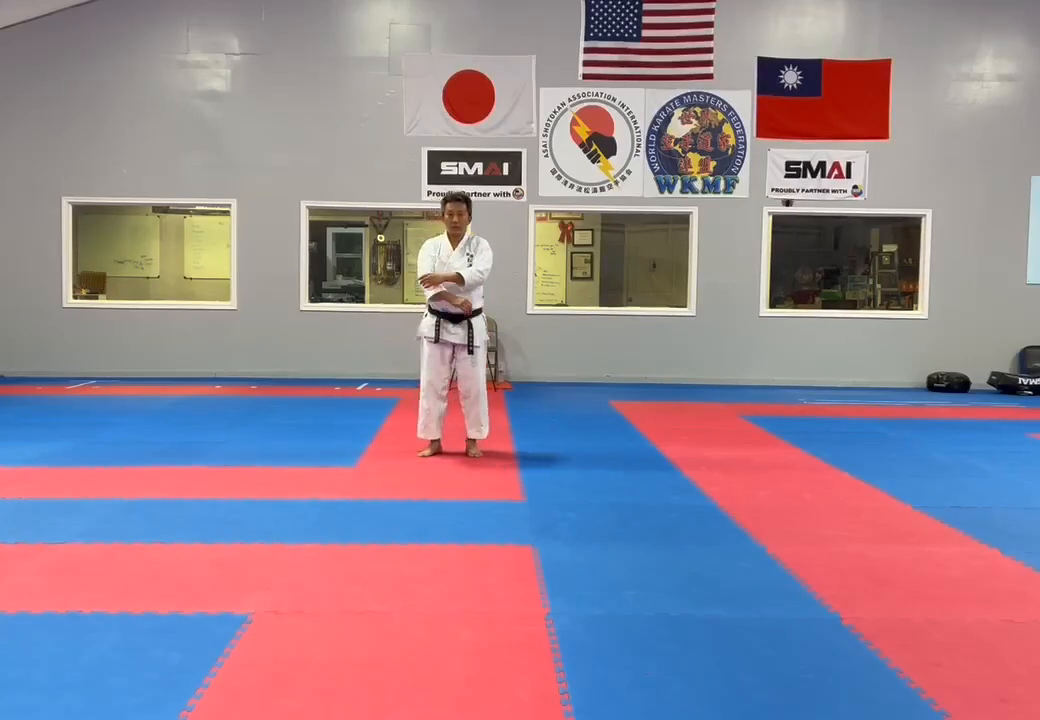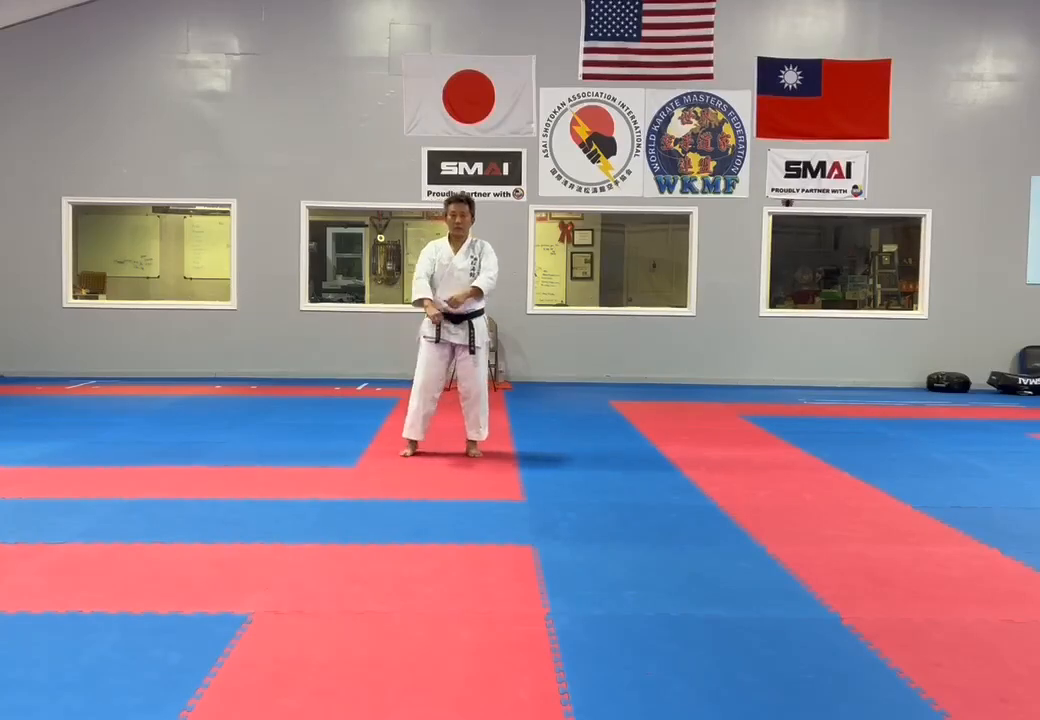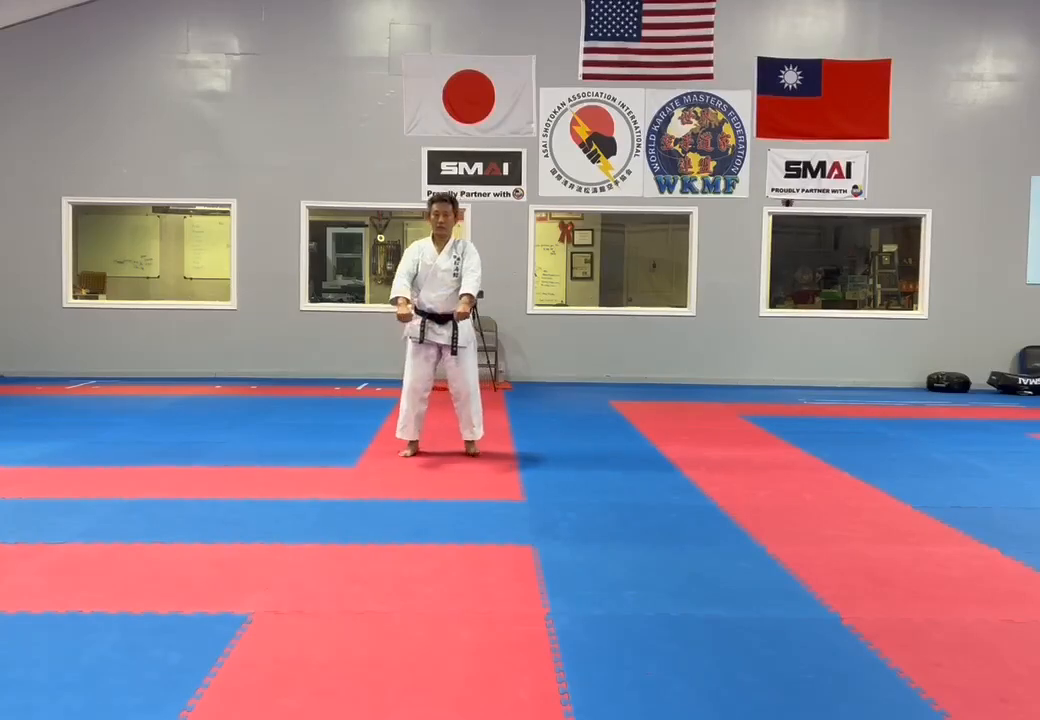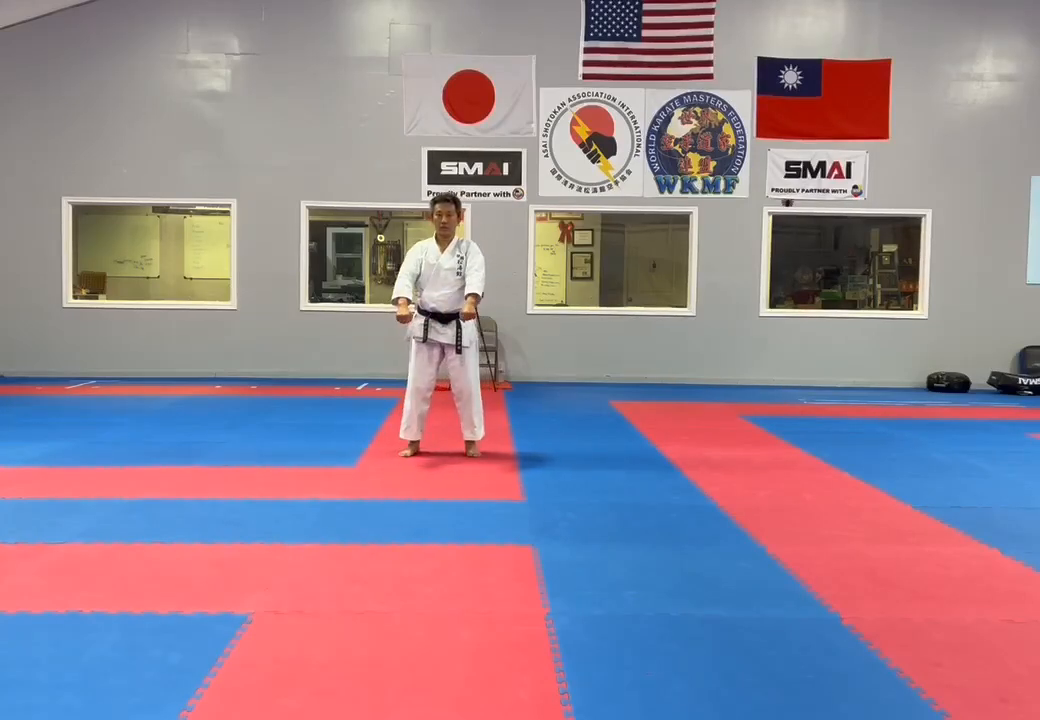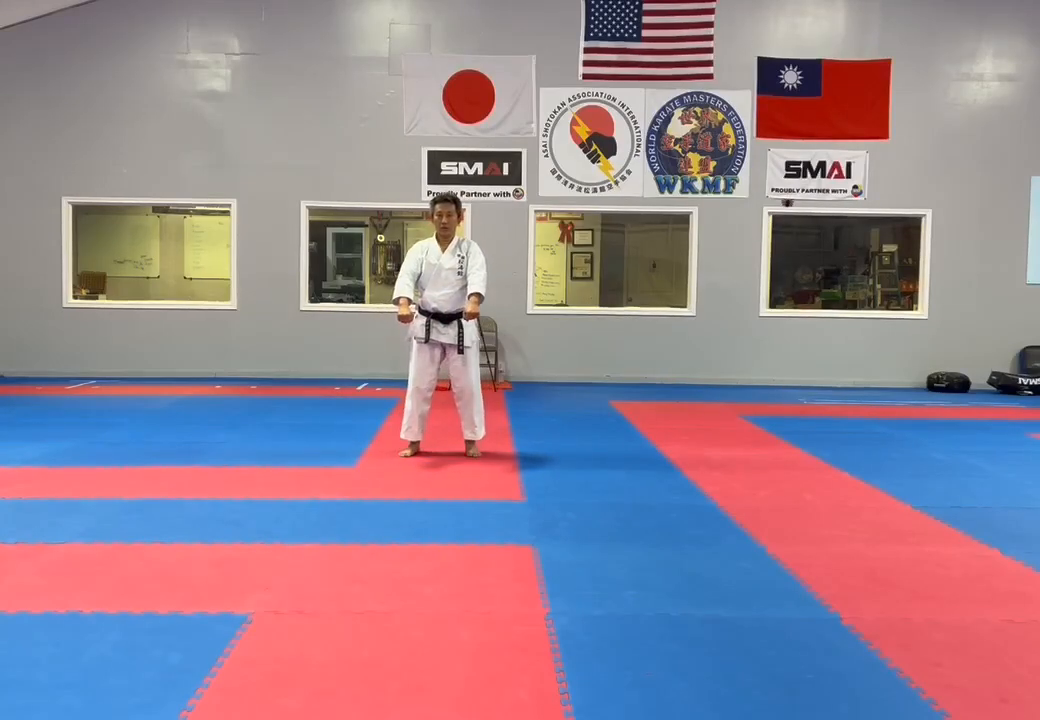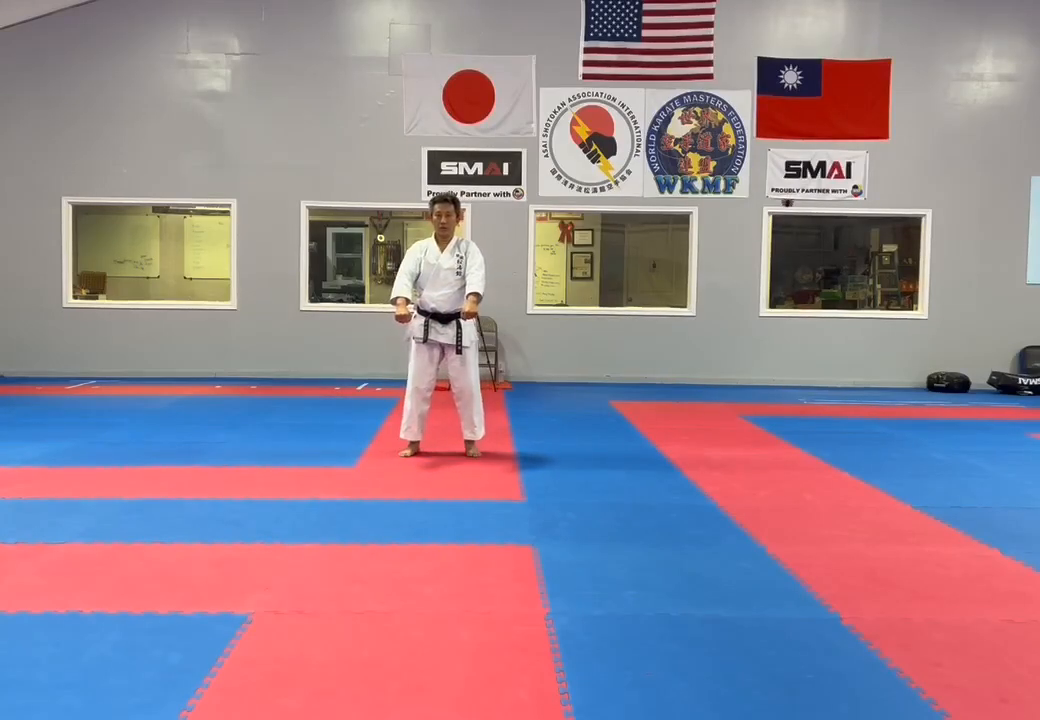
dt=0.4s
person 1, frame 1
left shoulder: (480, 245)
right shoulder: (431, 246)
left elbow: (478, 273)
right elbow: (426, 279)
left wrist: (444, 277)
right wrist: (454, 300)
left hip: (470, 326)
right hip: (437, 324)
left knee: (473, 385)
right knee: (433, 384)
left ankle: (473, 440)
right ankle: (434, 440)
person 1, frame 2
left shoulder: (483, 249)
right shoulder: (432, 249)
left elbow: (488, 277)
right elbow: (421, 279)
left wrist: (466, 294)
right wrist: (429, 306)
left hip: (471, 326)
right hip: (437, 326)
left knee: (474, 386)
right knee: (426, 384)
left ankle: (472, 440)
right ankle: (413, 439)
person 1, frame 3
left shoulder: (466, 249)
right shoulder: (416, 249)
left elbow: (472, 279)
right elbow: (403, 278)
left wrist: (465, 304)
right wrist: (402, 304)
left hip: (457, 326)
right hip: (423, 326)
left knee: (465, 385)
right knee: (415, 385)
left ankle: (471, 439)
right ankle: (412, 441)
person 1, frame 4
left shoulder: (469, 249)
right shoulder: (420, 250)
left elbow: (475, 278)
right elbow: (405, 278)
left wrist: (470, 303)
right wrist: (403, 305)
left hip: (459, 326)
right hip: (426, 325)
left knee: (466, 385)
right knee: (419, 385)
left ankle: (471, 440)
right ankle: (413, 441)
person 1, frame 5
left shoulder: (470, 249)
right shoulder: (420, 249)
left elbow: (477, 278)
right elbow: (406, 277)
left wrist: (474, 303)
right wrist: (404, 305)
left hip: (460, 326)
right hip: (426, 325)
left knee: (467, 385)
right knee: (419, 385)
left ankle: (471, 440)
right ankle: (413, 441)
person 1, frame 6
left shoulder: (469, 249)
right shoulder: (419, 249)
left elbow: (476, 277)
right elbow: (405, 277)
left wrist: (472, 302)
right wrist: (402, 305)
left hip: (459, 326)
right hip: (425, 325)
left knee: (466, 385)
right knee: (418, 384)
left ankle: (471, 440)
right ankle: (413, 441)
